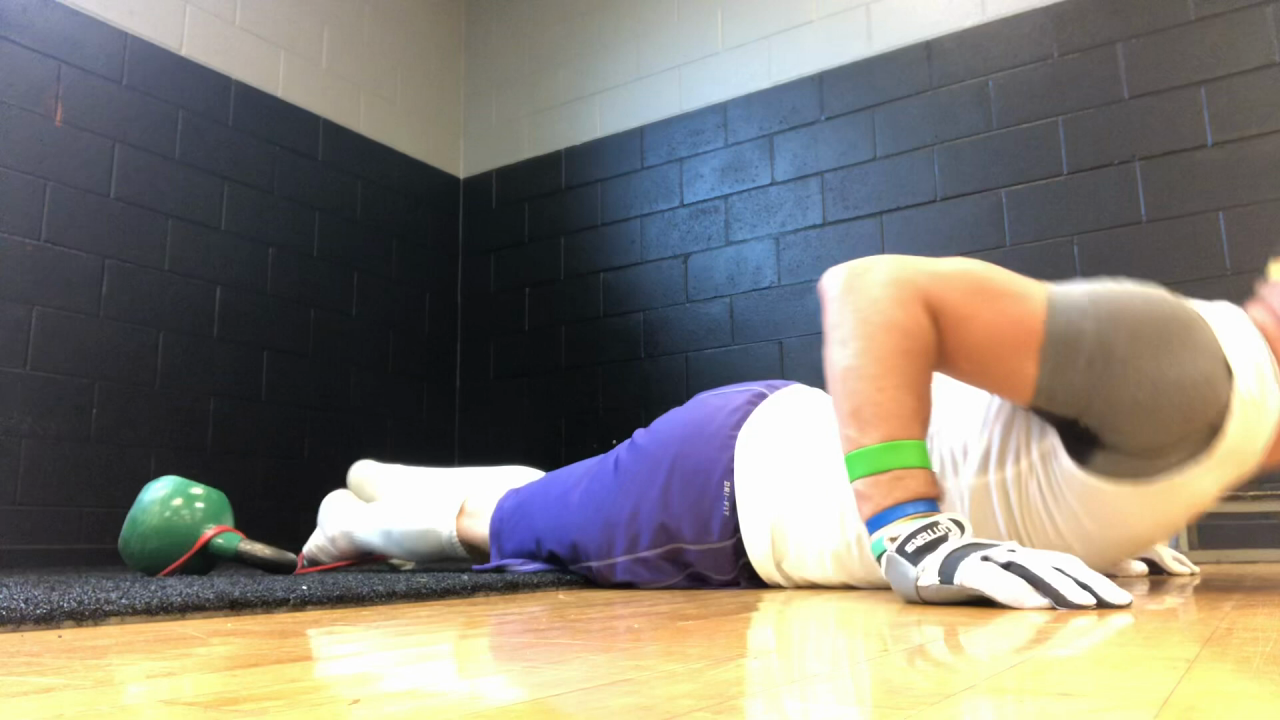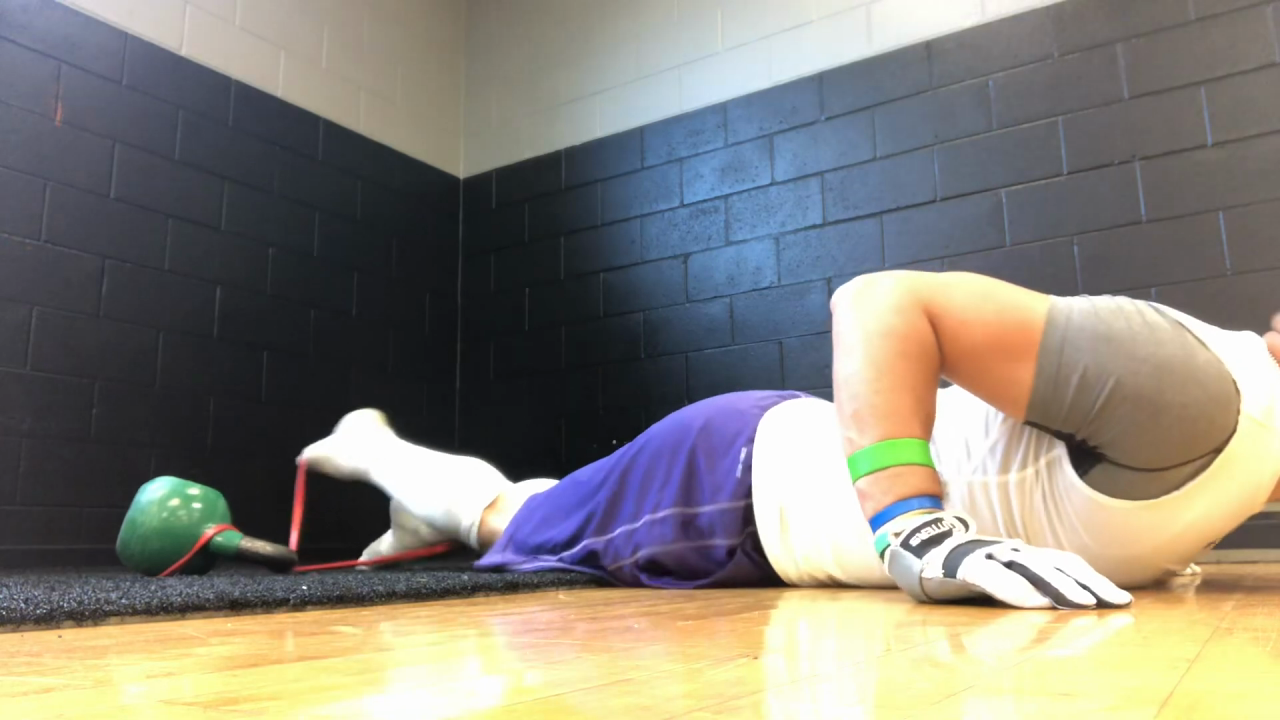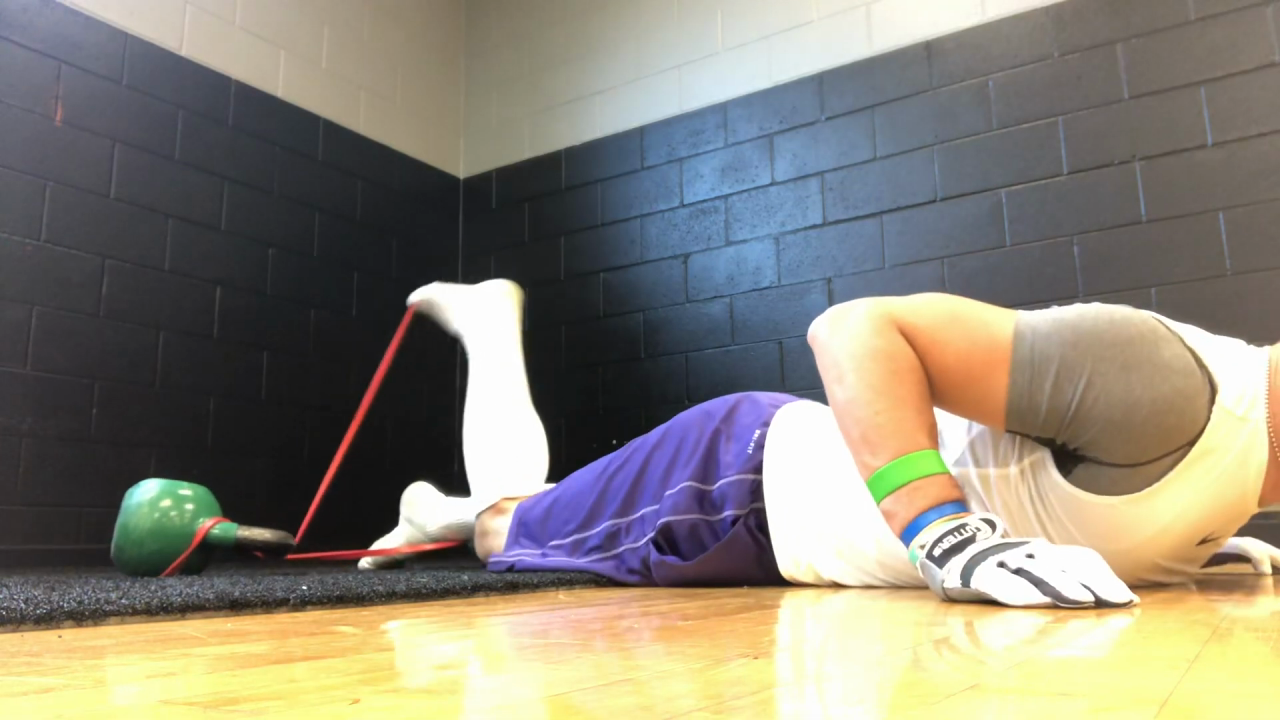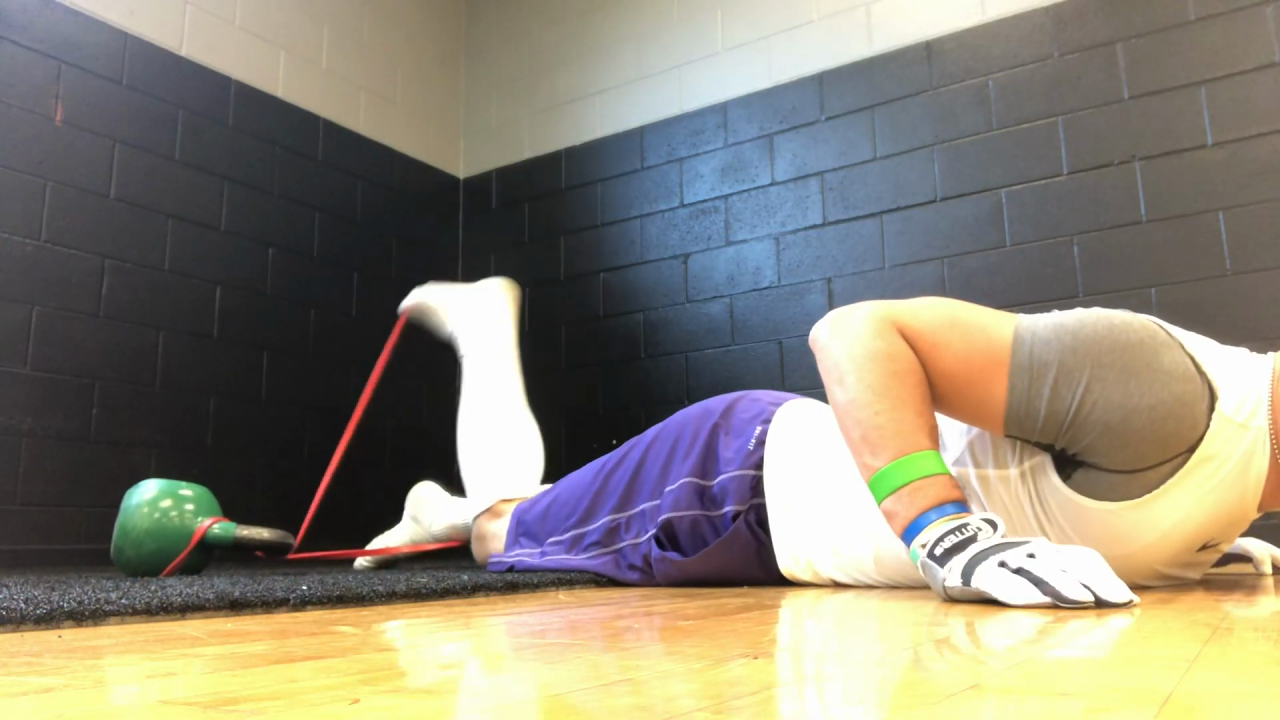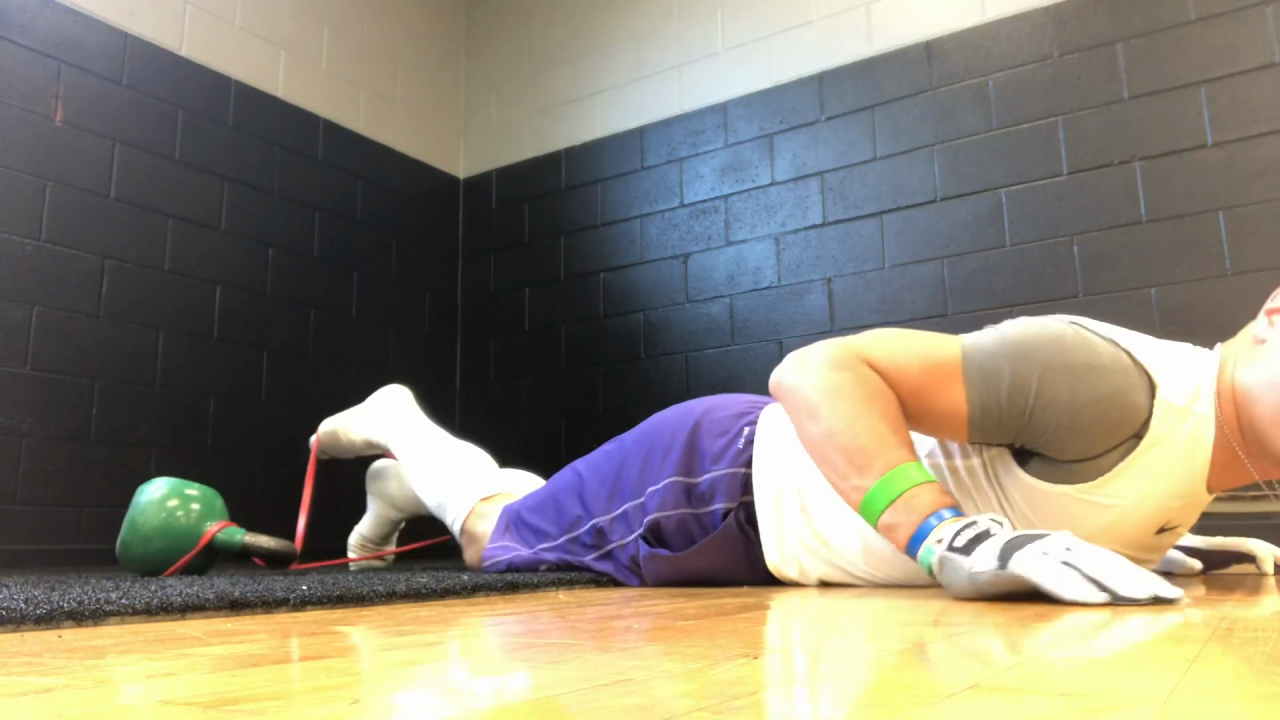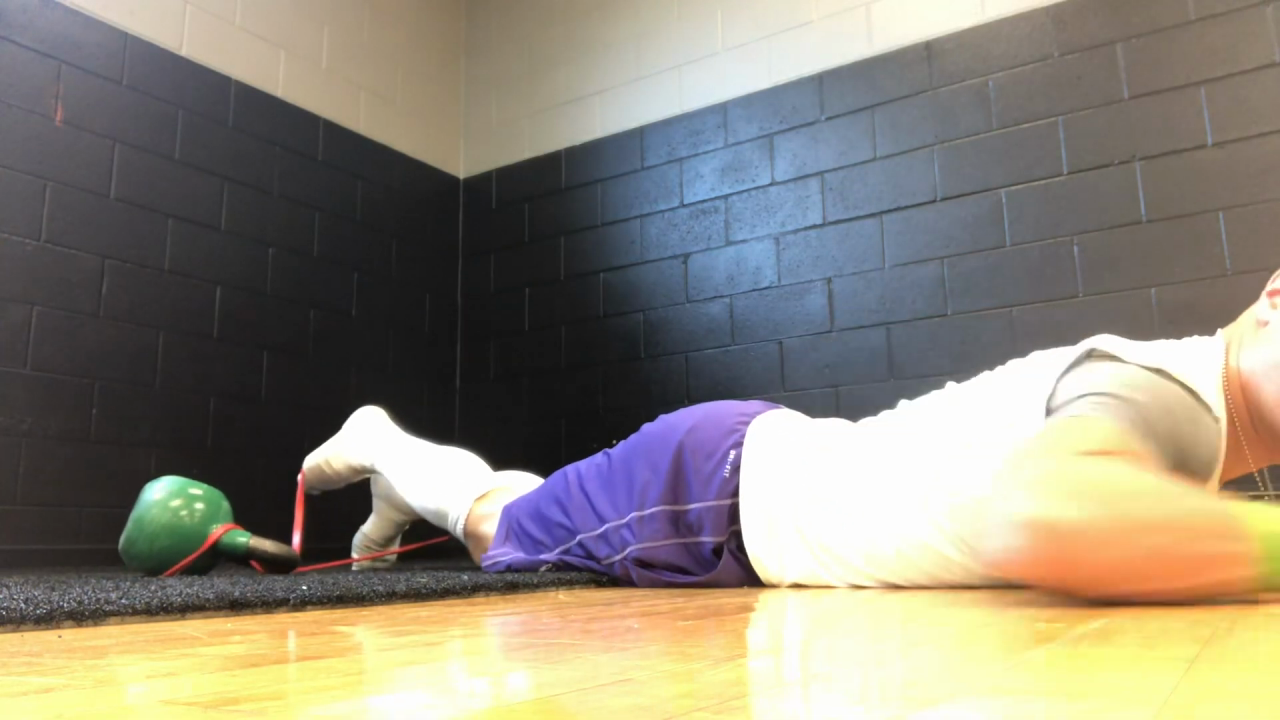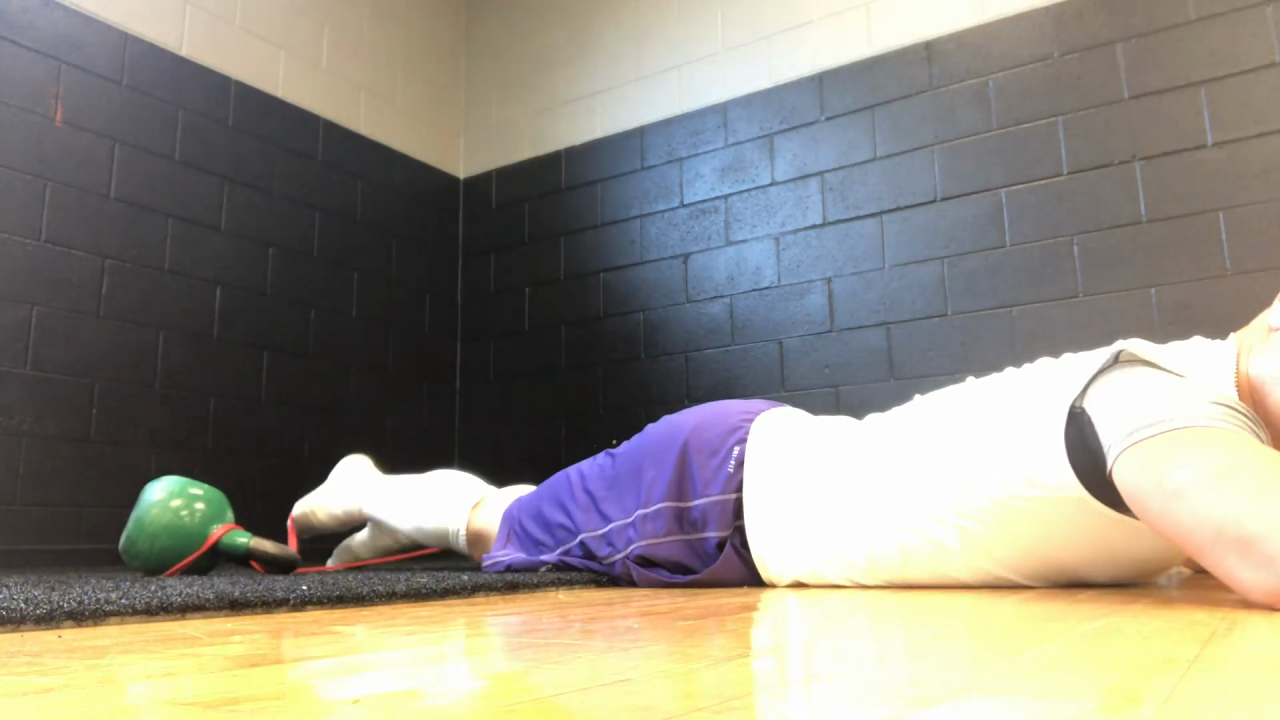
dt=0.7s
person 1, frame 1
right shoulder: (1185, 370)
right elbow: (869, 288)
left wrist: (1099, 523)
right wrist: (911, 534)
left hip: (779, 449)
right hip: (723, 491)
left knee: (534, 499)
right knee: (483, 525)
left ankle: (384, 481)
right ankle: (359, 522)
person 1, frame 2
right shoulder: (1189, 389)
right elbow: (879, 300)
left wrist: (1143, 530)
right wrist: (916, 529)
left hip: (789, 467)
right hip: (743, 480)
right knee: (505, 525)
left ankle: (426, 509)
right ankle: (379, 453)
person 1, frame 3
right shoulder: (1170, 385)
right elbow: (854, 328)
left wrist: (1182, 537)
right wrist: (950, 538)
left hip: (791, 488)
right hip: (742, 481)
right knee: (507, 528)
left ankle: (436, 511)
right ankle: (491, 319)
person 1, frame 4
right shoulder: (1168, 390)
right elbow: (855, 330)
left wrist: (1190, 540)
right wrist: (953, 539)
left hip: (795, 472)
right hip: (740, 482)
right knee: (505, 532)
left ankle: (441, 512)
right ankle: (482, 320)
person 1, frame 5
right shoulder: (1114, 386)
right elbow: (812, 373)
left wrist: (1157, 544)
right wrist: (957, 542)
left hip: (762, 499)
right hip: (717, 484)
left knee: (532, 518)
right knee: (501, 538)
left ankle: (411, 486)
right ankle: (399, 429)
person 1, frame 6
left shoulder: (1196, 396)
right shoulder: (1161, 395)
right elbow: (1033, 525)
left hip: (771, 469)
right hip: (711, 494)
left knee: (526, 513)
right knee: (502, 529)
left ankle: (403, 486)
right ankle: (381, 444)
person 1, frame 7
right shoulder: (1163, 394)
left hip: (774, 471)
right hip: (718, 488)
left knee: (522, 521)
right knee: (505, 532)
left ankle: (396, 497)
right ankle: (368, 494)
